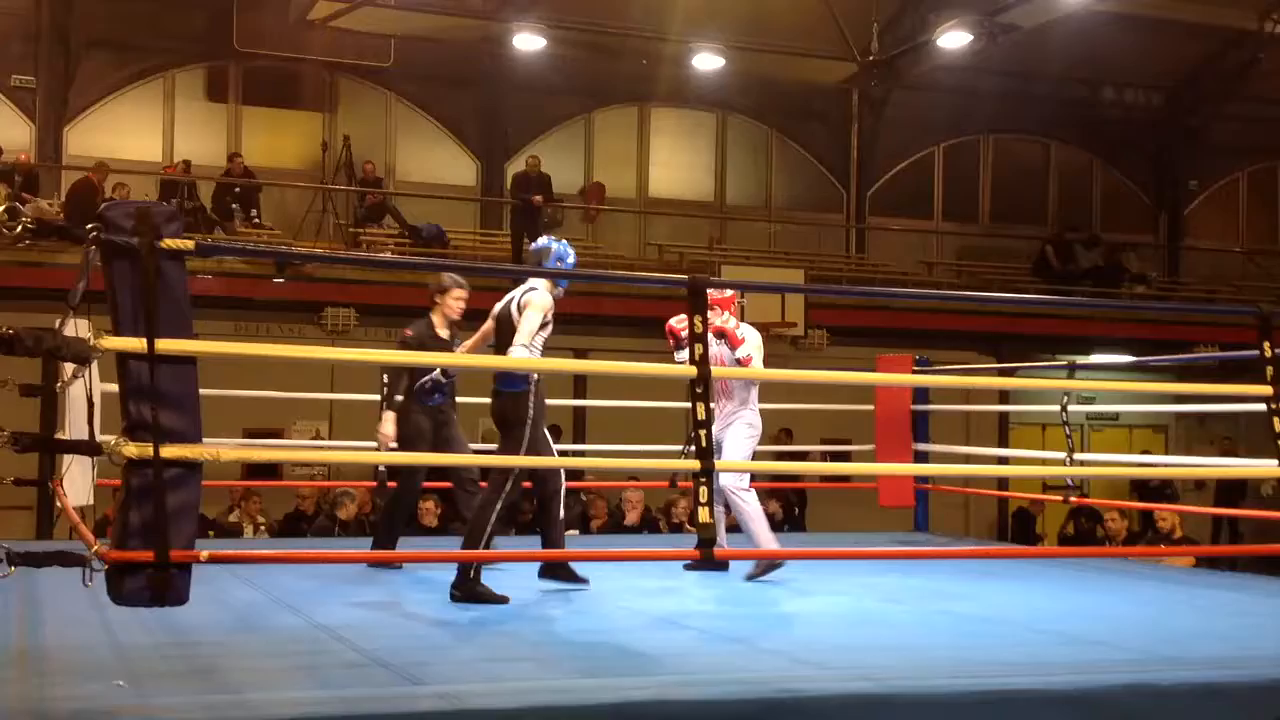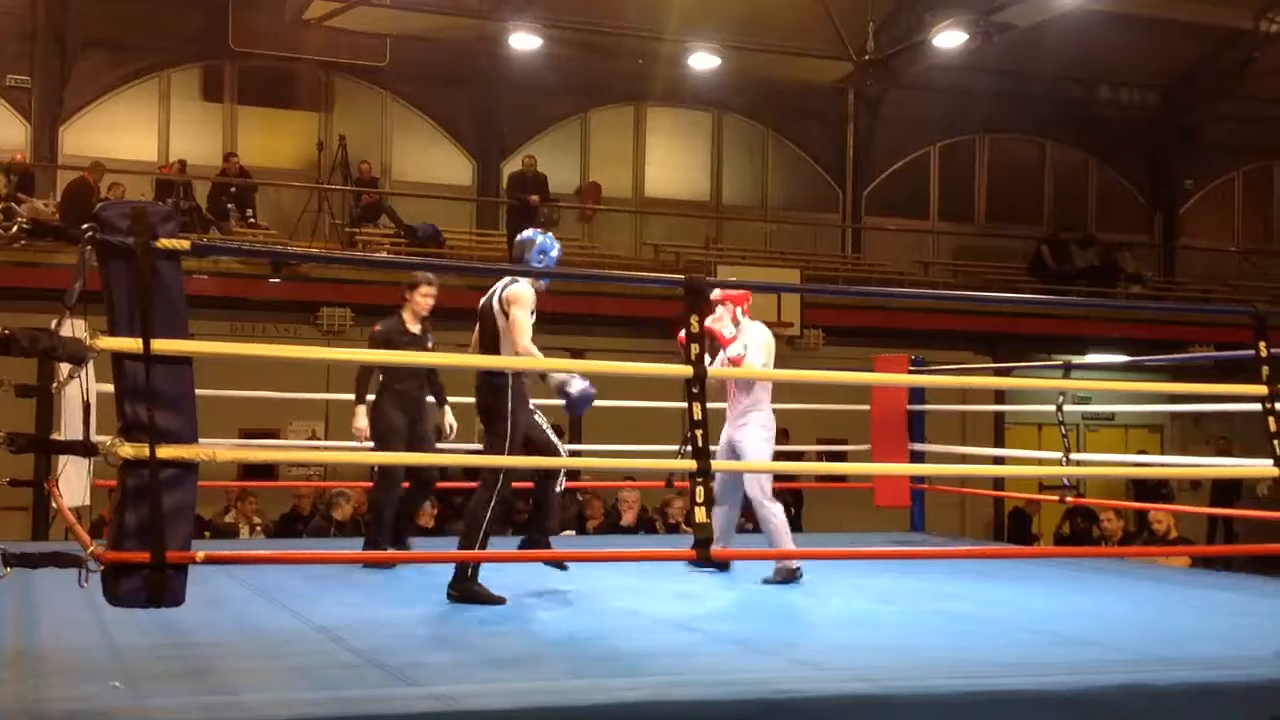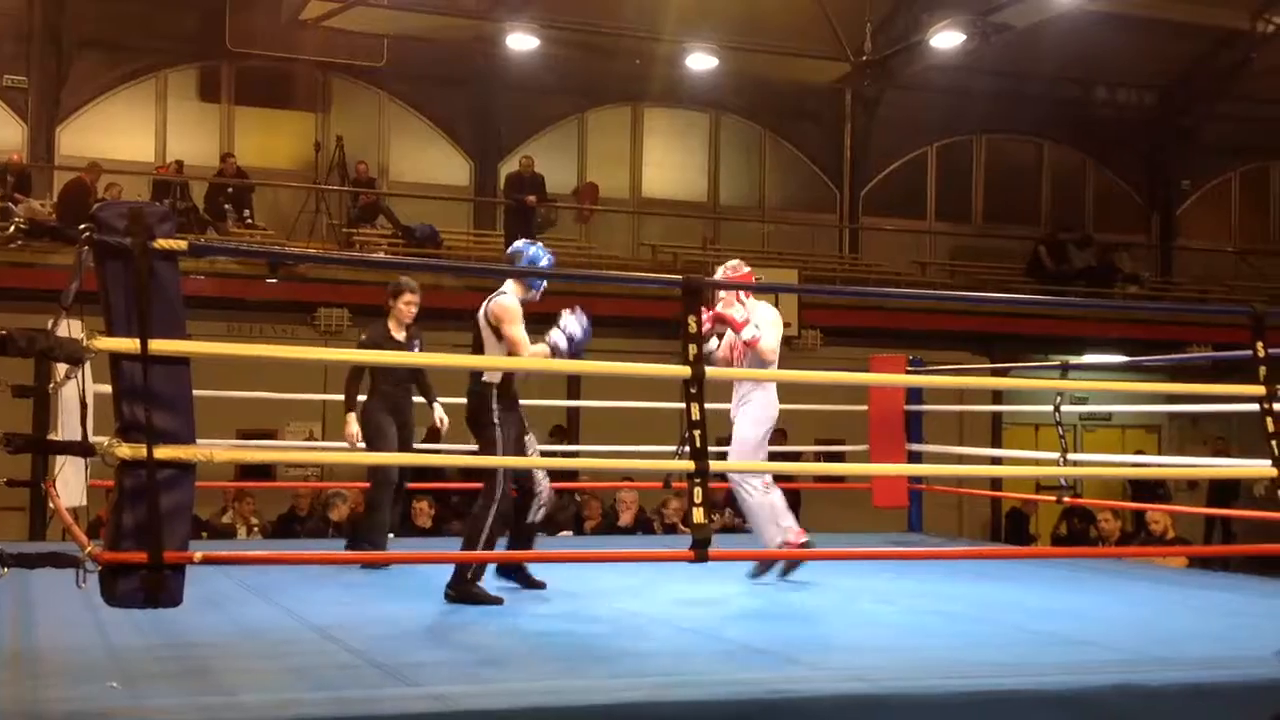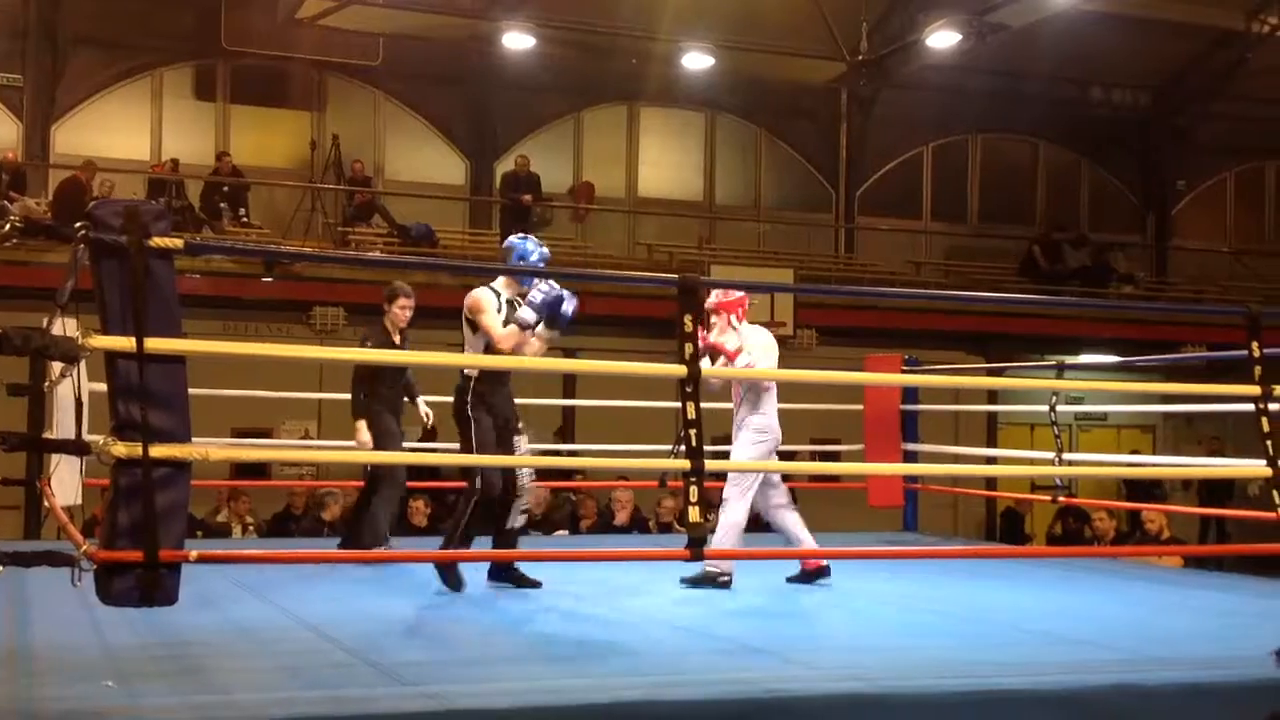
dt=0.2s
person 1, frame 1
left shoulder: (509, 299)
right shoulder: (540, 297)
left elbow: (473, 343)
right elbow: (522, 339)
right wrist: (517, 364)
left hip: (511, 397)
right hip: (522, 399)
left knee: (551, 477)
right knee: (501, 486)
left ankle: (553, 559)
right ankle: (466, 580)
person 1, frame 2
left shoulder: (496, 291)
right shoulder: (521, 291)
left elbow: (476, 347)
right elbow: (521, 346)
right wrist: (563, 379)
left hip: (496, 388)
right hip: (505, 392)
left knee: (554, 455)
right knee: (494, 483)
left ankle: (537, 540)
right ankle: (463, 581)
person 1, frame 3
left shoulder: (509, 305)
right shoulder: (501, 304)
left elbow: (523, 358)
right elbow: (527, 356)
left wrist: (562, 337)
right wrist: (563, 337)
left hip: (505, 403)
right hip: (491, 405)
left knee: (535, 486)
right knee: (496, 492)
left ankle: (512, 563)
right ankle: (463, 581)
person 1, frame 4
left shoulder: (517, 303)
right shoulder: (480, 298)
left elbow: (531, 354)
right elbow: (503, 343)
left wrist: (549, 320)
right wrist: (533, 308)
left hip: (502, 400)
right hip: (476, 401)
left knee: (515, 485)
right knee: (487, 483)
left ankle: (502, 565)
right ankle: (449, 559)
person 2, frame 1
left shoulder: (747, 335)
right shoulder: (712, 341)
left elbow: (754, 375)
left wrist: (735, 339)
right wrist: (680, 345)
left hip: (742, 422)
right hip: (720, 423)
left knee: (731, 483)
right knee: (710, 488)
left ankle: (768, 551)
person 2, frame 2
left shoulder: (758, 334)
right shoulder: (729, 336)
left elbow: (752, 372)
left wrist: (728, 341)
left hip: (756, 423)
right hip: (733, 425)
left knee: (758, 492)
right knee: (722, 491)
left ankle: (788, 564)
person 2, frame 3
left shoulder: (764, 313)
right shoulder: (731, 322)
left elbow: (769, 354)
right elbow: (720, 362)
left wrist: (741, 323)
right wrist: (708, 334)
left hip: (759, 402)
right hip: (744, 404)
left knee: (742, 475)
right knee: (756, 479)
left ankle: (771, 546)
right ankle: (793, 537)
person 2, frame 4
left shoulder: (757, 337)
right shoulder: (734, 341)
left elbow: (764, 380)
right elbow: (712, 379)
left wrist: (732, 352)
right wrist: (700, 353)
left hip: (758, 428)
right hip: (751, 430)
left knee: (735, 496)
right knee: (774, 502)
left ankle: (718, 568)
right ankle: (813, 562)
person 3, frame 1
left shoulder: (454, 336)
right shoulder: (417, 332)
right elbow: (395, 376)
left wrist: (452, 415)
right wrist: (388, 416)
left hip: (444, 415)
right hip: (415, 414)
left knee: (468, 477)
right knee: (410, 482)
right ankle: (382, 550)
person 3, frame 2
left shoulder: (427, 333)
right shoulder: (387, 328)
right elbow: (366, 371)
left wrist: (446, 409)
right wrist: (360, 410)
left hip: (418, 411)
right hip: (390, 409)
left knee: (427, 477)
right knee: (392, 477)
left ankle: (397, 537)
right ankle: (375, 548)
person 3, frame 3
left shoulder: (414, 337)
right shoulder: (373, 335)
right elbow: (354, 378)
left wrist: (435, 404)
right wrist: (351, 418)
left hip: (404, 414)
right hip: (378, 412)
left knee: (395, 480)
right knee: (386, 477)
left ankle: (360, 541)
right ankle: (371, 548)
person 3, frame 4
left shoulder: (402, 338)
right shoulder: (373, 339)
right elbow: (358, 385)
left wrist: (418, 401)
right wrist: (360, 425)
left hip: (388, 415)
right hip: (377, 416)
left knee: (379, 480)
right knee: (394, 477)
left ankle: (353, 541)
right ankle: (372, 542)
